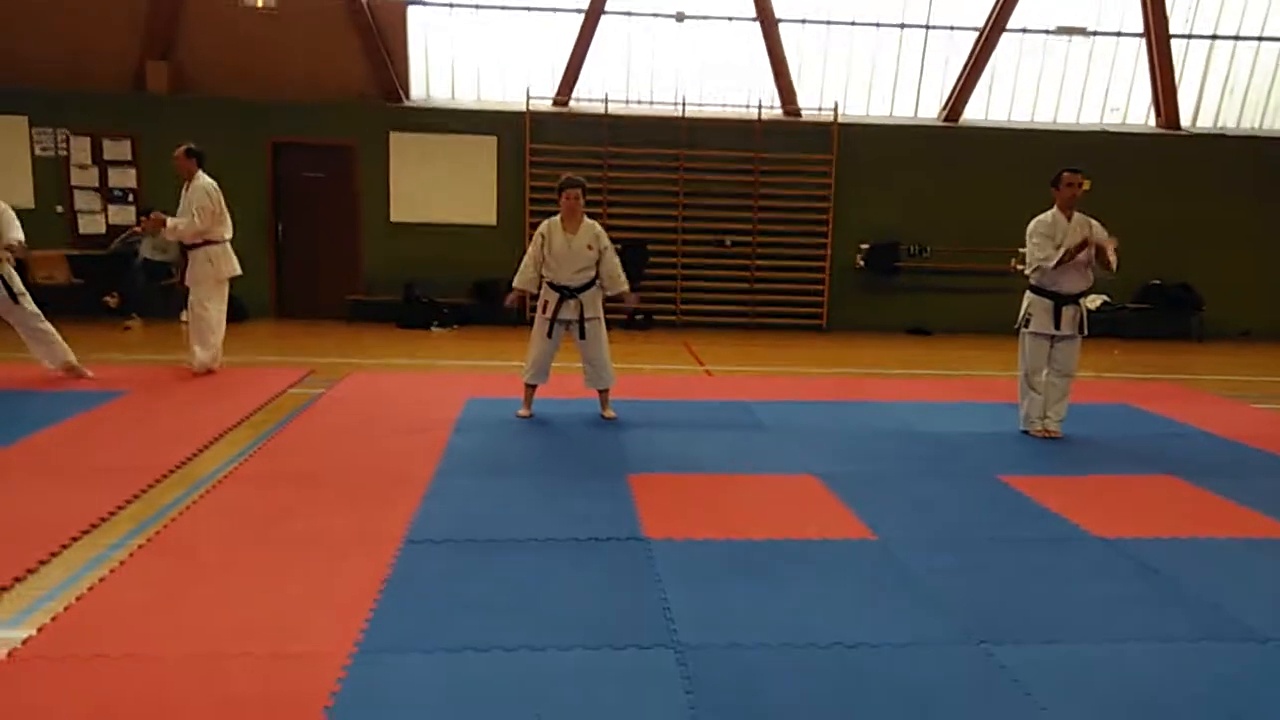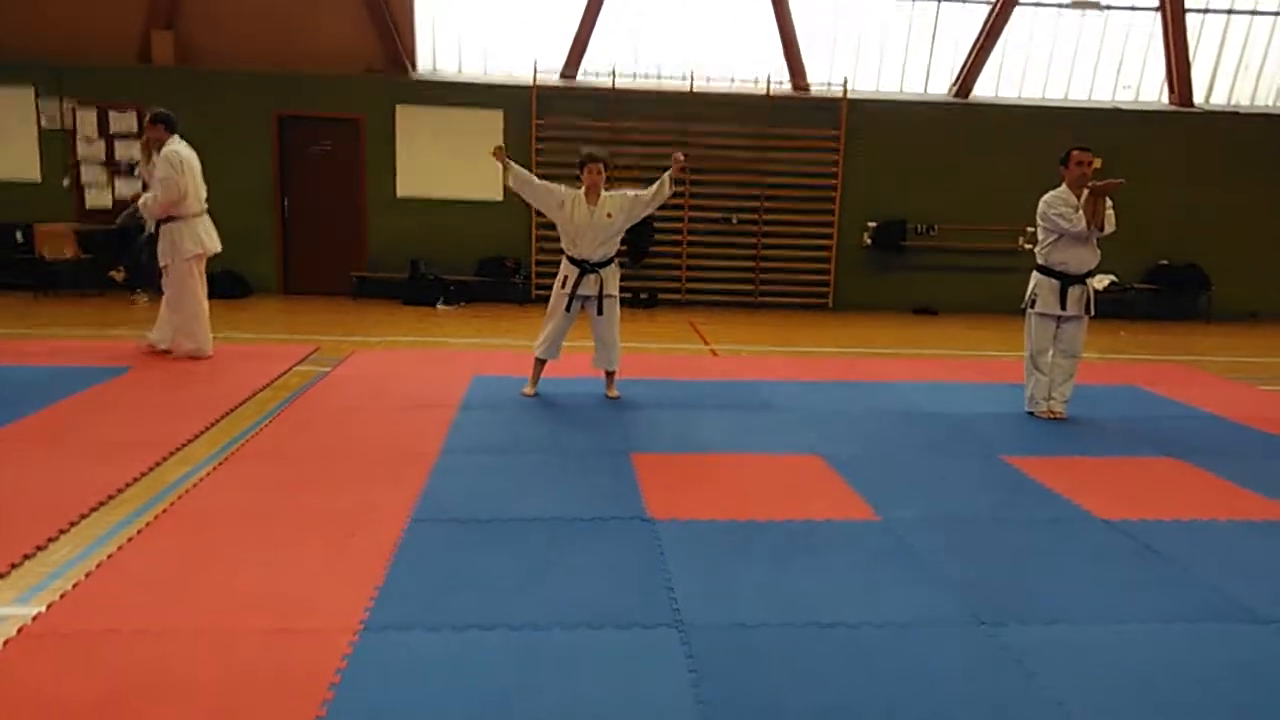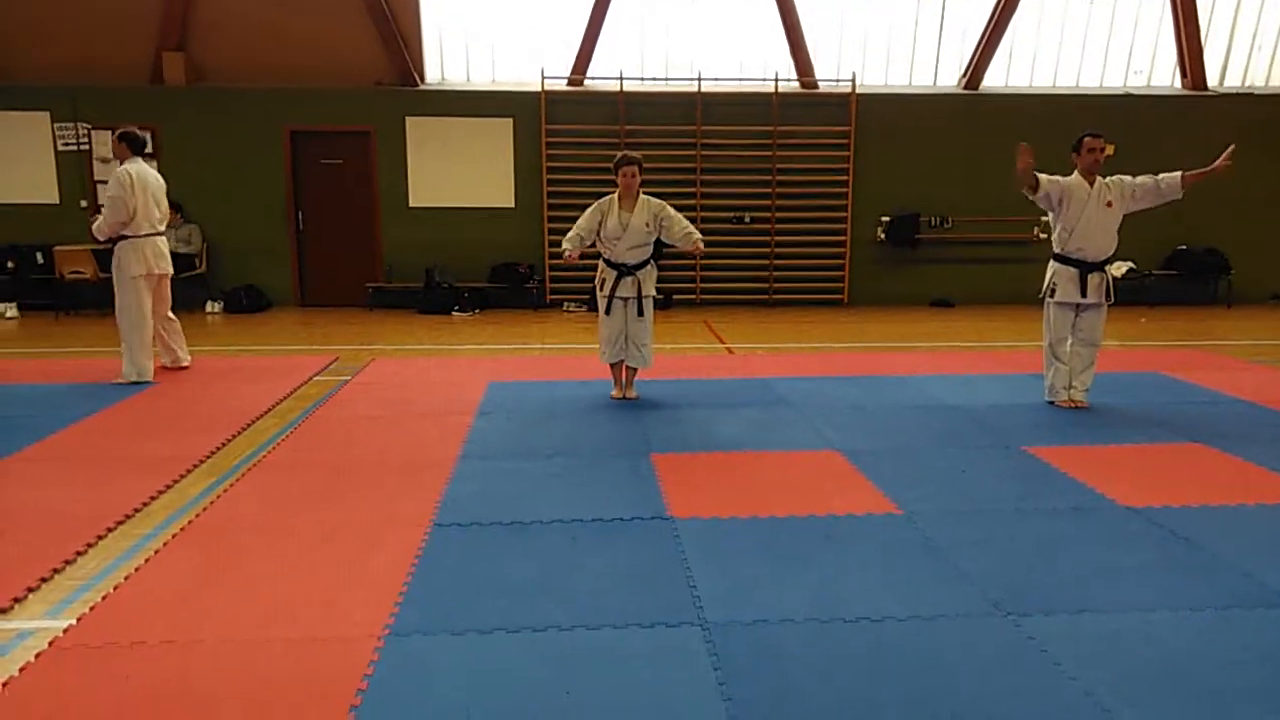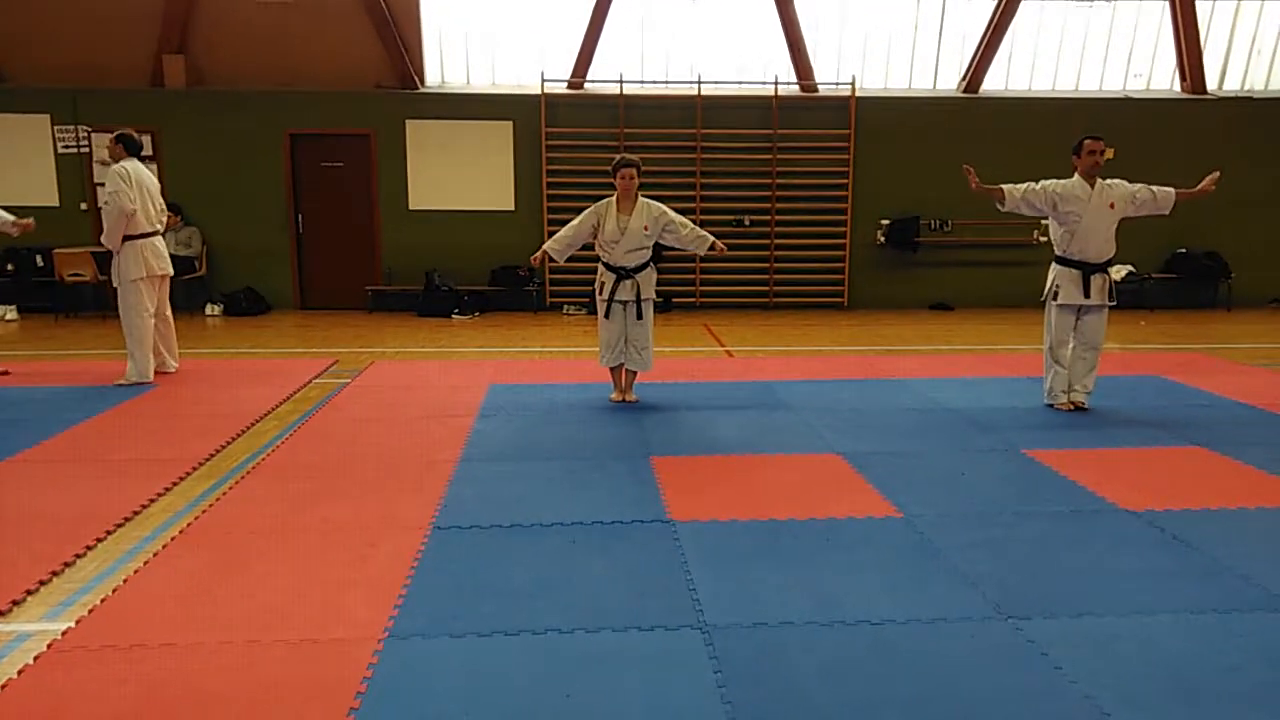
dt=1s
person 1, frame 1
left shoulder: (1091, 226)
right shoulder: (1041, 225)
left elbow: (1105, 263)
right elbow: (1047, 261)
left wrist: (1101, 250)
right wrist: (1082, 247)
left hip: (1072, 308)
right hip: (1041, 305)
left knee: (1063, 370)
right knee: (1034, 368)
left ankle: (1052, 420)
right ankle: (1033, 421)
person 1, frame 2
left shoulder: (1099, 200)
right shoulder: (1051, 201)
left elbow: (1100, 229)
right elbow: (1079, 227)
left wrist: (1100, 197)
right wrist: (1093, 197)
left hip: (1079, 287)
right hip: (1048, 284)
left knee: (1069, 351)
right knee: (1039, 348)
left ankle: (1057, 402)
right ankle: (1038, 402)
person 1, frame 3
left shoulder: (1119, 188)
right shoulder: (1061, 187)
left elbow: (1162, 184)
right elbow: (1035, 187)
left wrist: (1211, 170)
right wrist: (1025, 173)
left hip: (1096, 276)
right hip: (1065, 274)
left knee: (1088, 340)
right knee: (1058, 338)
left ankle: (1078, 391)
right ankle: (1057, 391)
person 1, frame 4
left shoulder: (1119, 192)
right shoulder: (1057, 191)
left elbow: (1156, 196)
right elbow: (1019, 194)
left wrist: (1196, 191)
right wrist: (981, 189)
left hip: (1098, 278)
right hip: (1066, 276)
left knee: (1090, 343)
right knee: (1058, 341)
left ankle: (1079, 393)
right ankle: (1057, 395)
person 2, frame 1
left shoulder: (595, 231)
right shoulder: (546, 229)
left elbow: (610, 265)
right elbow: (531, 263)
left wrist: (624, 293)
right wrist: (519, 292)
left hip: (586, 300)
right hip: (553, 299)
left knee: (597, 354)
right knee: (539, 353)
left ankle: (605, 405)
right ankle: (527, 404)
person 2, frame 2
left shoulder: (621, 202)
right shoulder: (564, 199)
left elbow: (652, 196)
right elbow: (532, 186)
left wrist: (672, 172)
right wrist: (506, 164)
left hip: (604, 277)
right hip: (572, 274)
left knee: (608, 334)
right knee: (553, 329)
left ankle: (610, 384)
right ankle: (533, 381)
person 2, frame 3
left shoulder: (655, 208)
right shoulder: (602, 207)
left elbow: (679, 227)
right elbow: (580, 231)
left wrist: (695, 241)
right wrist: (570, 249)
left hip: (640, 278)
right hip: (610, 277)
left knee: (639, 334)
right knee: (612, 333)
left ankle: (630, 384)
right ankle: (617, 384)
person 2, frame 4
left shoulder: (654, 211)
right shoulder: (600, 211)
left elbow: (683, 230)
right elbow: (573, 232)
left wrist: (712, 242)
right wrist: (546, 250)
left hip: (640, 282)
right hip: (610, 281)
left knee: (638, 337)
right knee: (611, 336)
left ankle: (629, 387)
right ankle: (617, 387)
person 3, frame 1
left shoulder: (205, 186)
right shoulder: (189, 187)
left elbow: (198, 224)
left wrist: (166, 223)
right wrist: (160, 224)
left hip: (211, 255)
right hip: (200, 255)
left knee: (205, 307)
right knee: (199, 307)
left ankle: (205, 360)
right ankle: (206, 358)
person 3, frame 2
left shoulder: (169, 154)
right shoulder: (183, 150)
left elbow: (167, 196)
left wrist: (143, 201)
right wrist: (150, 159)
left hip: (181, 230)
right hip: (192, 226)
left knee: (187, 292)
right knee: (176, 289)
left ankle: (199, 345)
right ankle: (163, 339)
person 3, frame 3
left shoulder: (123, 174)
right shoulder: (154, 174)
left elbow: (116, 216)
left wrist: (98, 227)
left hip: (134, 249)
right hip: (156, 245)
left knee: (134, 314)
right knee: (160, 309)
left ankle: (137, 371)
right ankle: (177, 357)
person 3, frame 4
left shoulder: (119, 171)
right shoulder: (147, 174)
left elbow: (121, 209)
right elbow: (161, 213)
left wrist: (111, 242)
left hip: (135, 250)
right hip: (154, 246)
left knee: (137, 313)
right knee: (159, 310)
left ankle: (140, 372)
right ankle: (166, 361)
